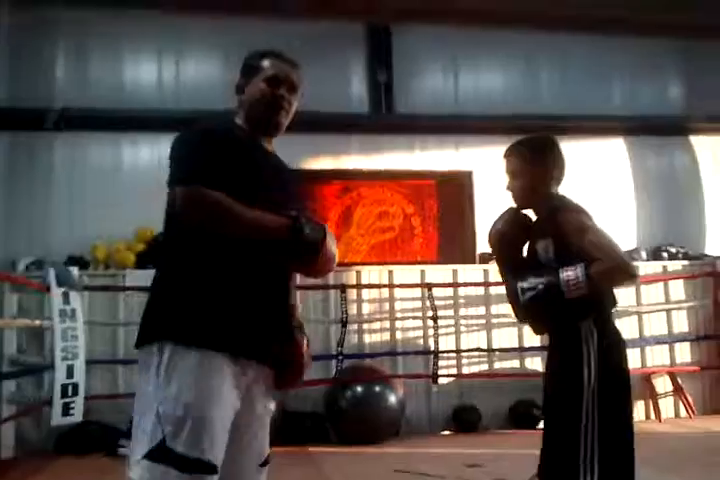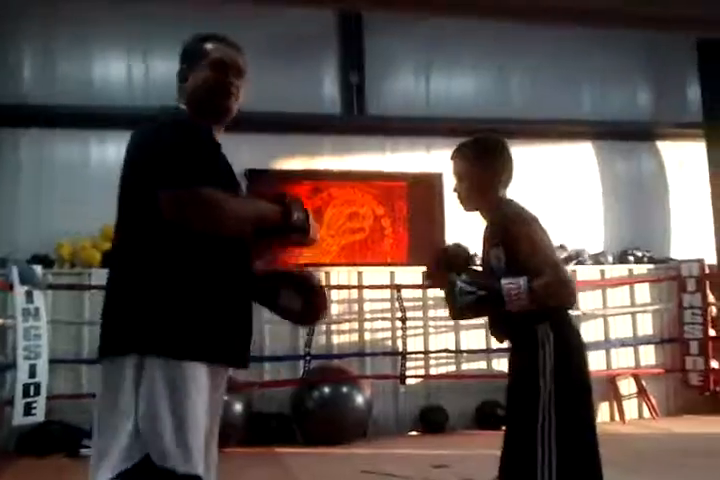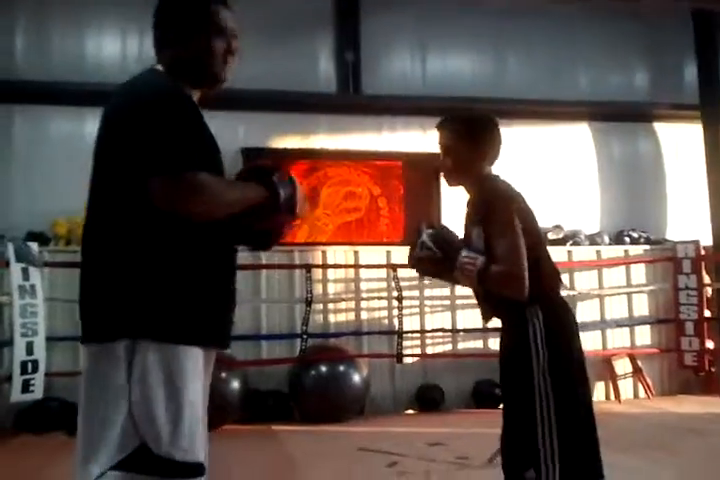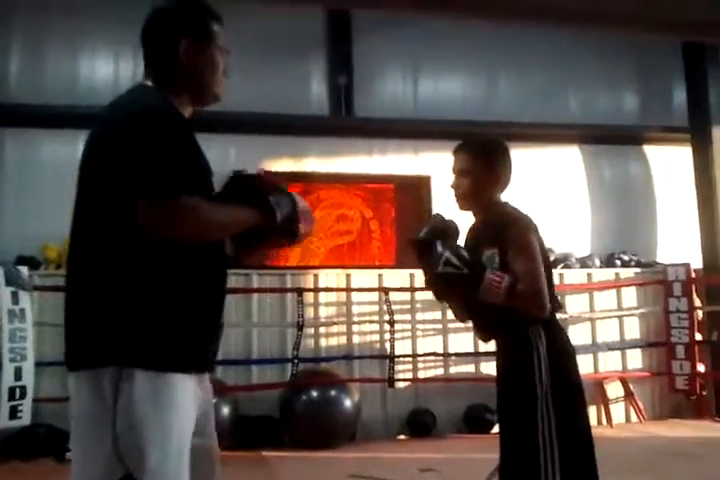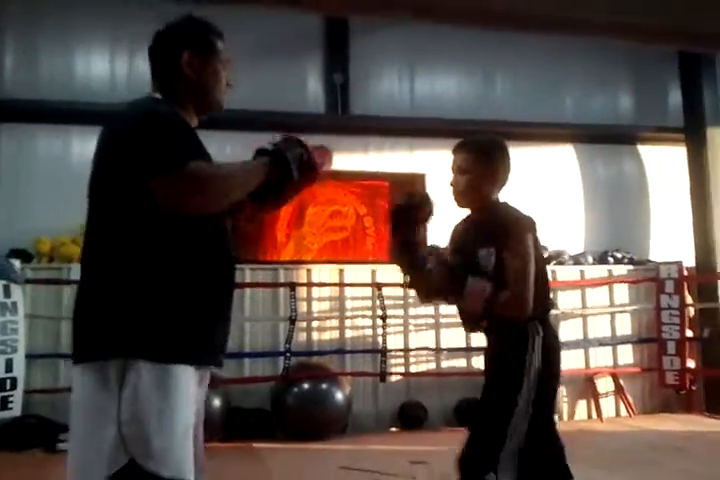
dt=0.3s
person 1, frame 1
left shoulder: (280, 172)
right shoulder: (207, 141)
right elbow: (193, 205)
left wrist: (290, 331)
right wrist: (298, 231)
left hip: (256, 347)
right hip: (193, 336)
person 1, frame 2
left shoulder: (200, 145)
right shoulder: (169, 134)
right elbow: (187, 208)
right wrist: (283, 212)
left hip: (197, 341)
right hip: (159, 340)
person 1, frame 3
left shoulder: (173, 107)
right shoulder: (153, 100)
right elbow: (181, 196)
left wrist: (252, 207)
right wrist: (270, 191)
left hip: (174, 320)
right hip: (146, 322)
person 1, frame 4
left shoulder: (160, 122)
right shoulder: (144, 118)
right elbow: (167, 218)
left wrist: (241, 214)
right wrist: (262, 213)
left hip: (171, 349)
right hip: (135, 351)
person 1, frame 5
left shoulder: (168, 131)
right shoulder: (149, 122)
left elbow: (202, 207)
right elbow: (186, 194)
left wrist: (261, 181)
right wrist: (273, 166)
left hip: (173, 345)
right hip: (139, 346)
person 2, frame 1
left shoulder: (567, 216)
right shoulder: (540, 225)
left elbow: (623, 268)
right elbow: (530, 311)
left wrist: (555, 284)
right wrist: (508, 259)
left hip: (589, 345)
right hip: (566, 347)
person 2, frame 2
left shoulder: (516, 223)
right shoulder: (496, 226)
left elbow: (563, 289)
left wrist: (494, 292)
right wrist: (461, 284)
left hip: (547, 347)
right hip: (530, 348)
person 2, frame 3
left shoulder: (500, 201)
right shoulder: (480, 203)
left elbow: (516, 284)
left wrist: (454, 261)
right wrist: (457, 261)
left hip: (540, 327)
right hip: (521, 327)
left knee: (548, 446)
right knee: (524, 445)
person 2, frame 4
left shoulder: (515, 226)
right shoulder: (476, 234)
left elbow: (538, 303)
right elbow: (465, 312)
left wrist: (478, 277)
right wrist: (442, 272)
left hip: (538, 350)
right hip: (513, 352)
person 2, frame 5
left shoulder: (515, 225)
right shoulder: (465, 231)
left elbow: (520, 305)
right elbow: (431, 291)
left wrist: (460, 286)
right wrist: (408, 244)
left hip: (527, 346)
right hip: (502, 346)
